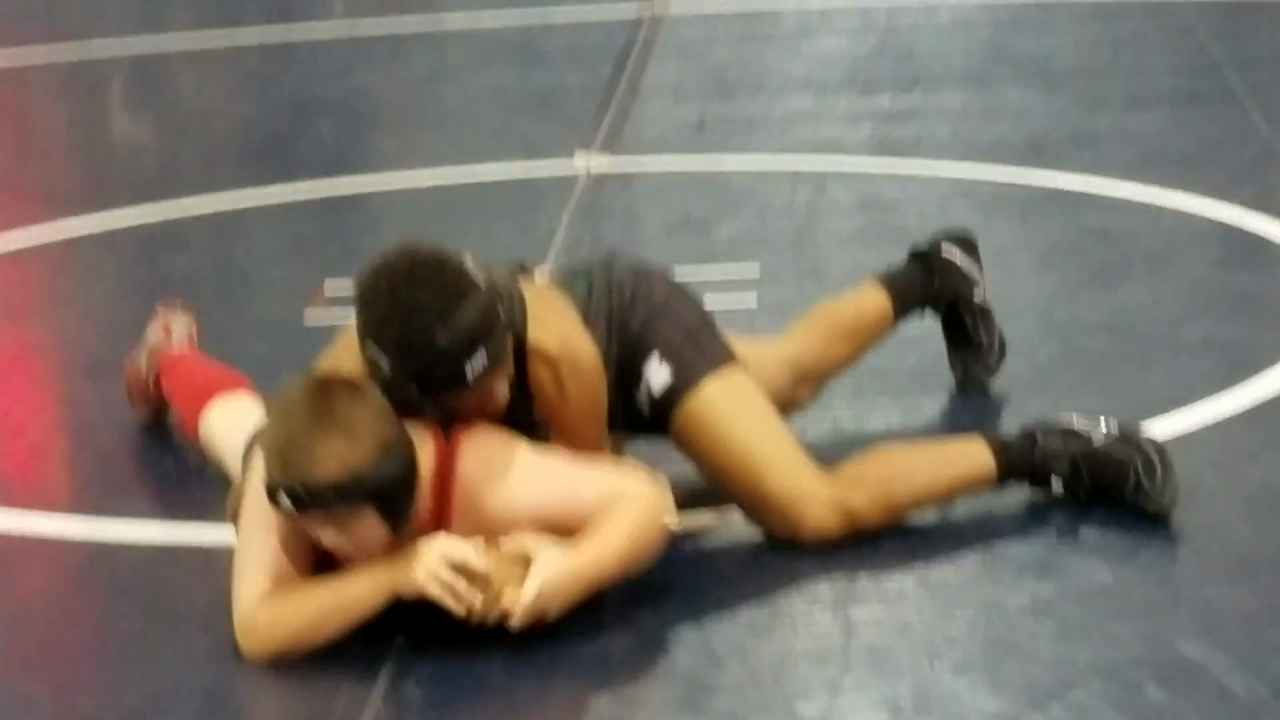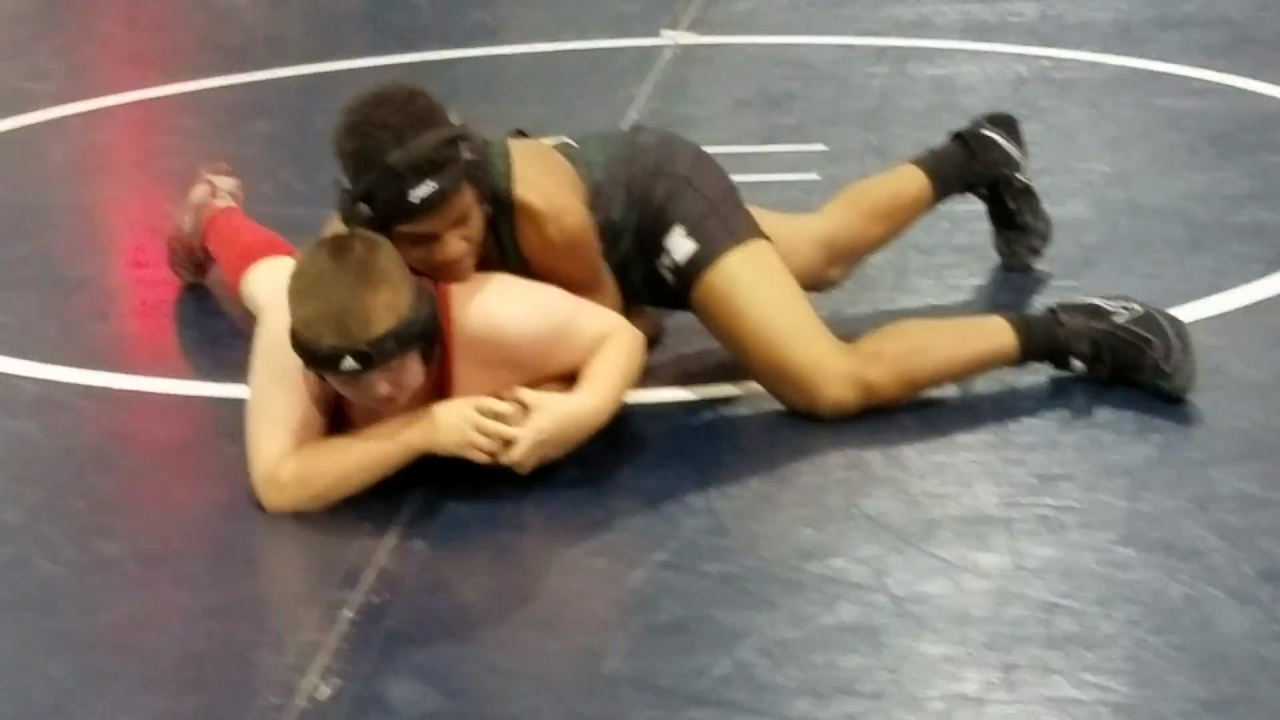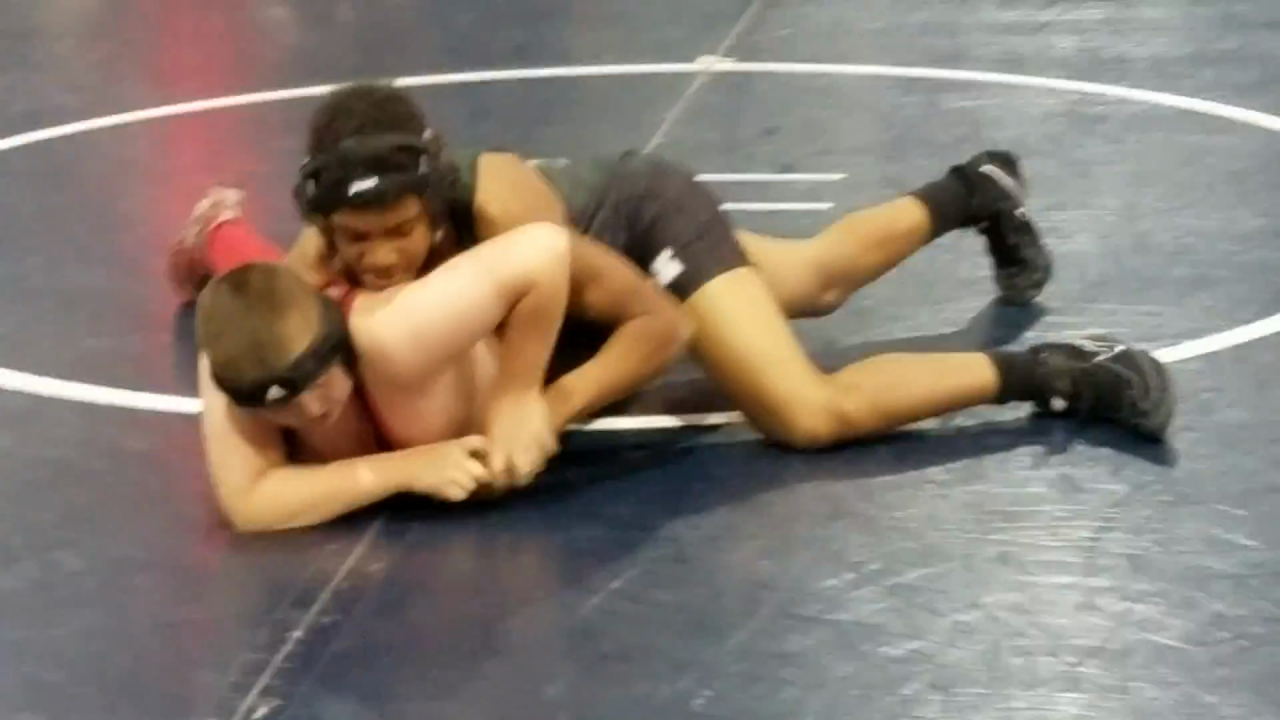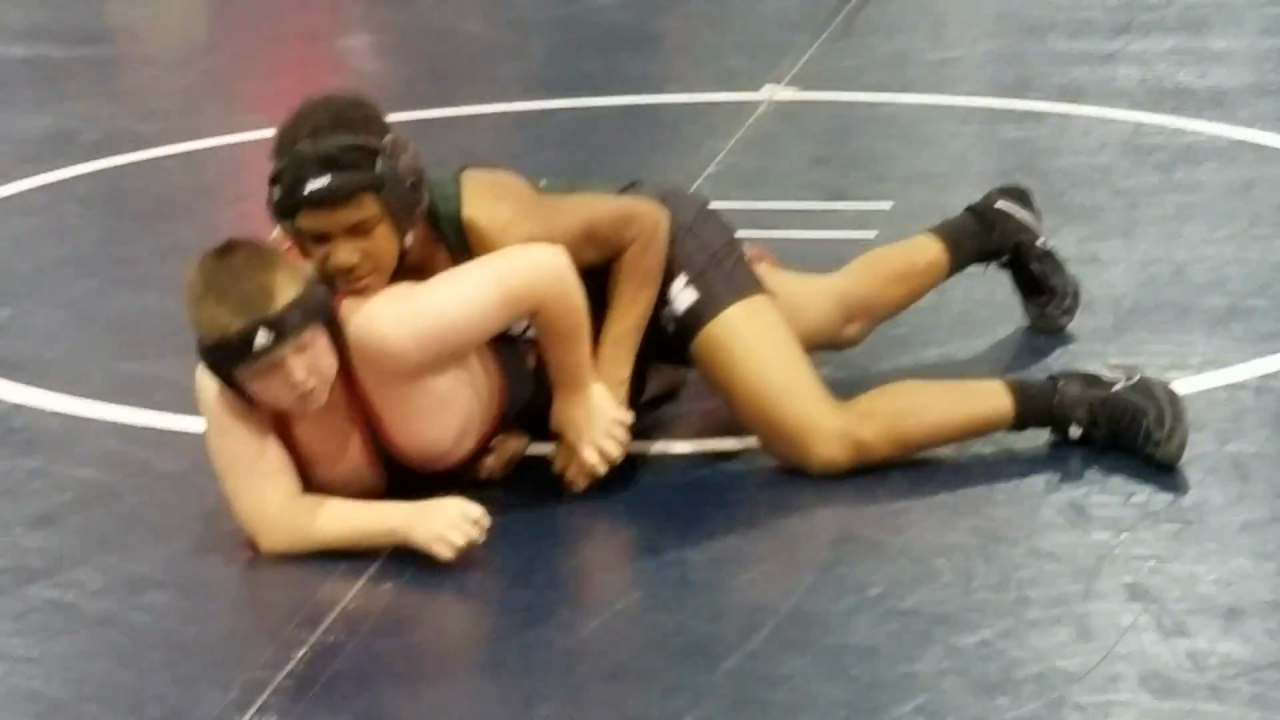
dt=0.5s
person 1, frame 1
left shoulder: (552, 344)
right shoulder: (355, 381)
left hip: (636, 321)
left knee: (817, 510)
right knee: (792, 370)
left ankle: (1044, 456)
right ankle: (930, 277)
person 1, frame 2
left shoulder: (536, 202)
right shoulder: (359, 239)
left elbow: (608, 322)
left hip: (656, 193)
right hip: (615, 201)
left knee: (835, 383)
right knee: (827, 250)
left ankle: (1064, 335)
right ankle: (975, 158)
person 1, frame 3
left shoulder: (504, 210)
right shoulder: (324, 248)
left elbow: (653, 326)
left wrist: (544, 419)
left hip: (649, 219)
right hip: (600, 237)
left knee: (807, 414)
right knee: (814, 283)
left ankle: (1046, 373)
right ankle: (970, 193)
person 1, frame 4
left shoulder: (491, 225)
right shoulder: (338, 261)
left elbow: (644, 226)
left wrist: (602, 397)
left hip: (668, 247)
right hip: (616, 266)
left knee: (827, 441)
right knee: (844, 314)
left ankle: (1070, 401)
right ankle: (988, 228)
person 2, frame 1
left shoulder: (481, 479)
right shoulder: (289, 477)
left elbow: (651, 501)
right elbow: (256, 632)
left wrist: (576, 568)
right wrist: (397, 574)
right hip: (301, 445)
right knee: (238, 416)
right ankle: (169, 356)
person 2, frame 2
left shoulder: (484, 318)
right shoulder: (300, 329)
left elbow: (621, 336)
right elbow: (280, 487)
left wrist: (583, 411)
right wrist: (421, 431)
right knee: (268, 272)
right ankle: (214, 215)
person 2, frame 3
left shoulder: (389, 337)
left elbow: (545, 249)
right elbow: (248, 506)
left wrist: (519, 395)
right wrist: (406, 468)
right ankle: (221, 227)
person 2, frame 4
left shoulder: (386, 333)
right shoulder: (221, 387)
left elbow: (547, 268)
right elbow: (272, 525)
left wrist: (577, 395)
right wrist: (411, 520)
